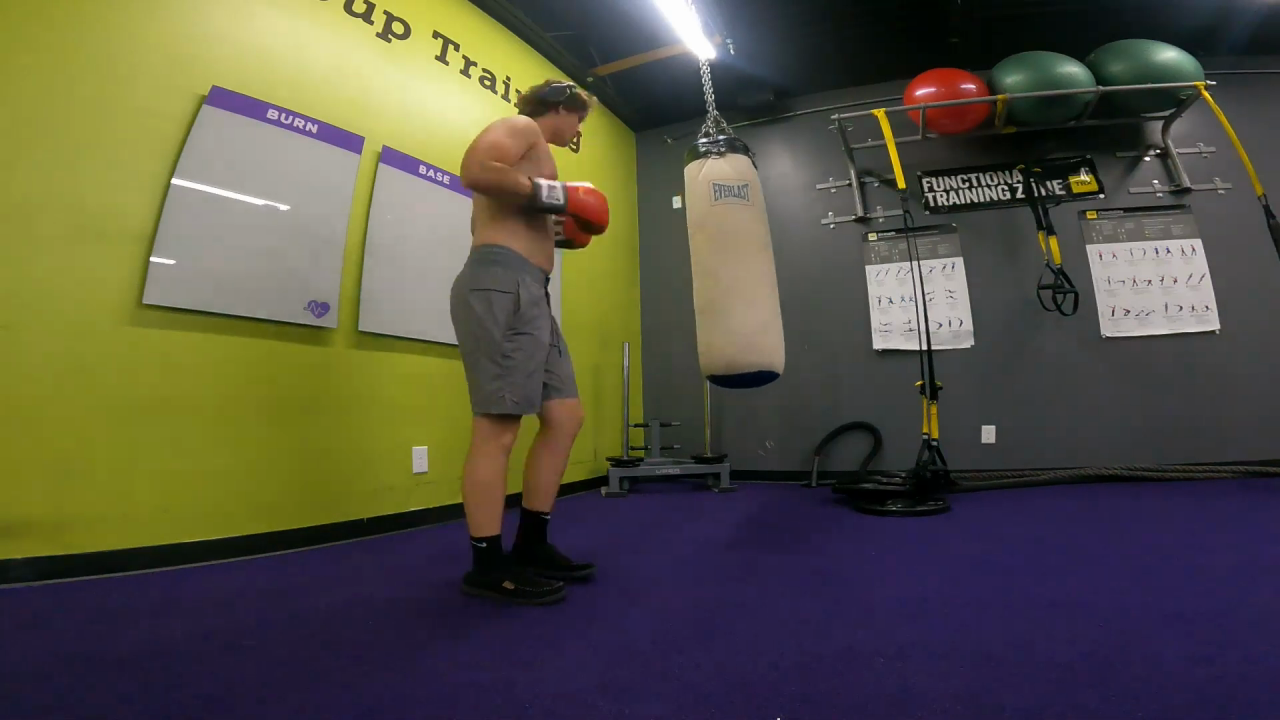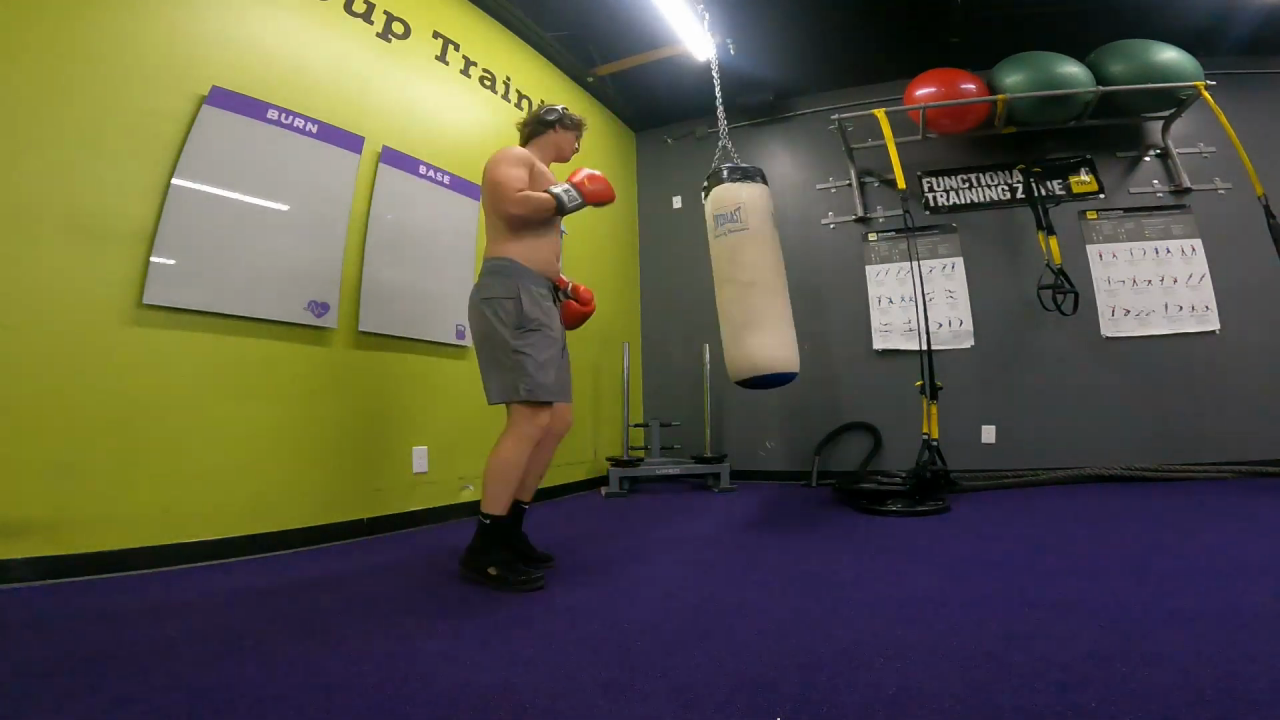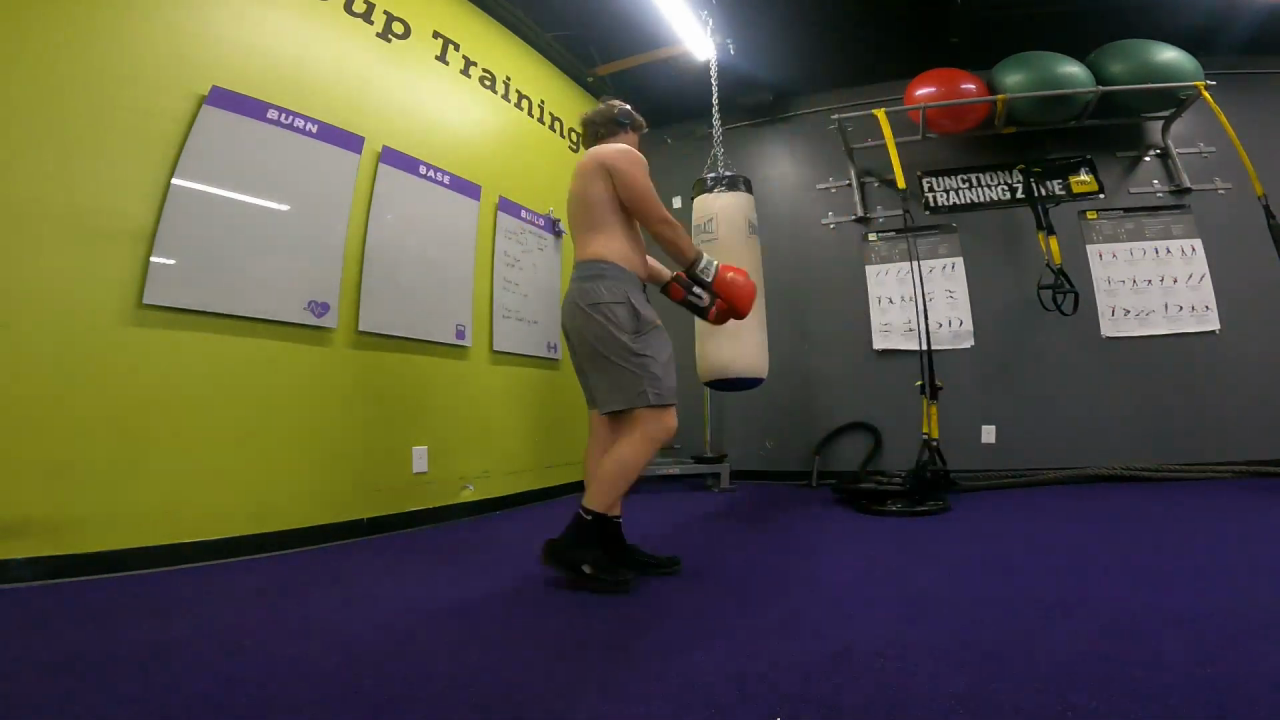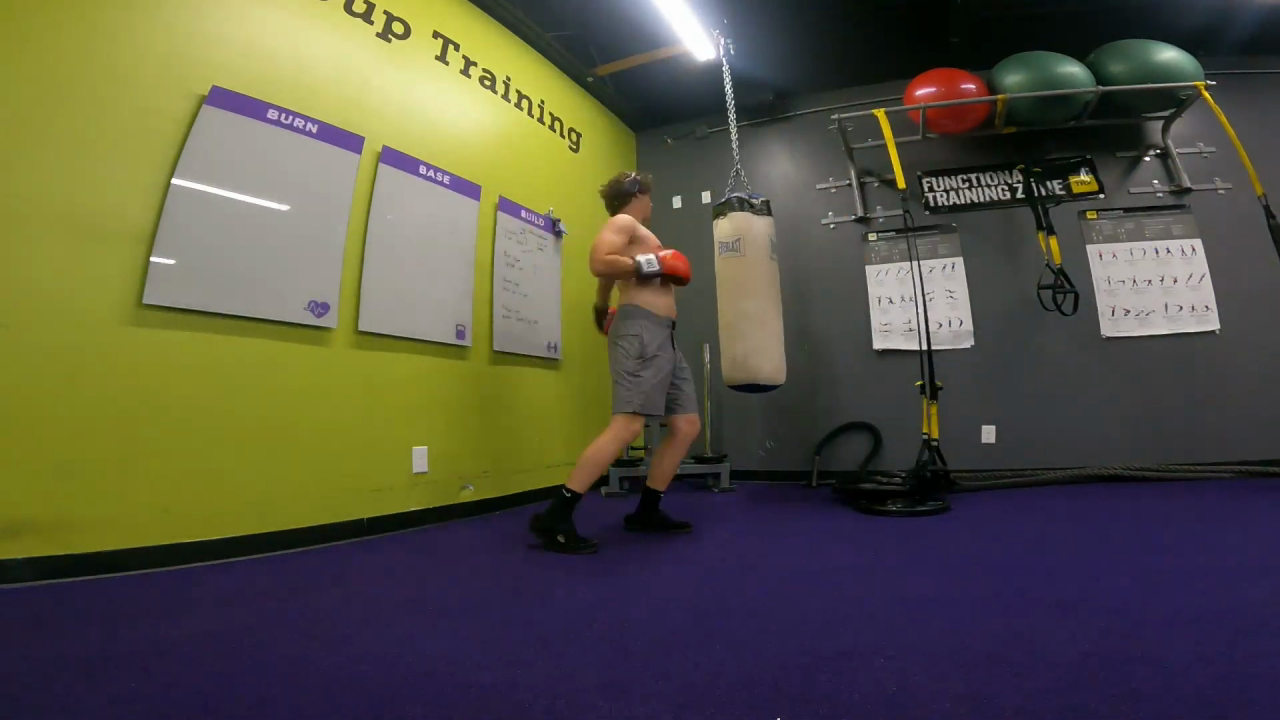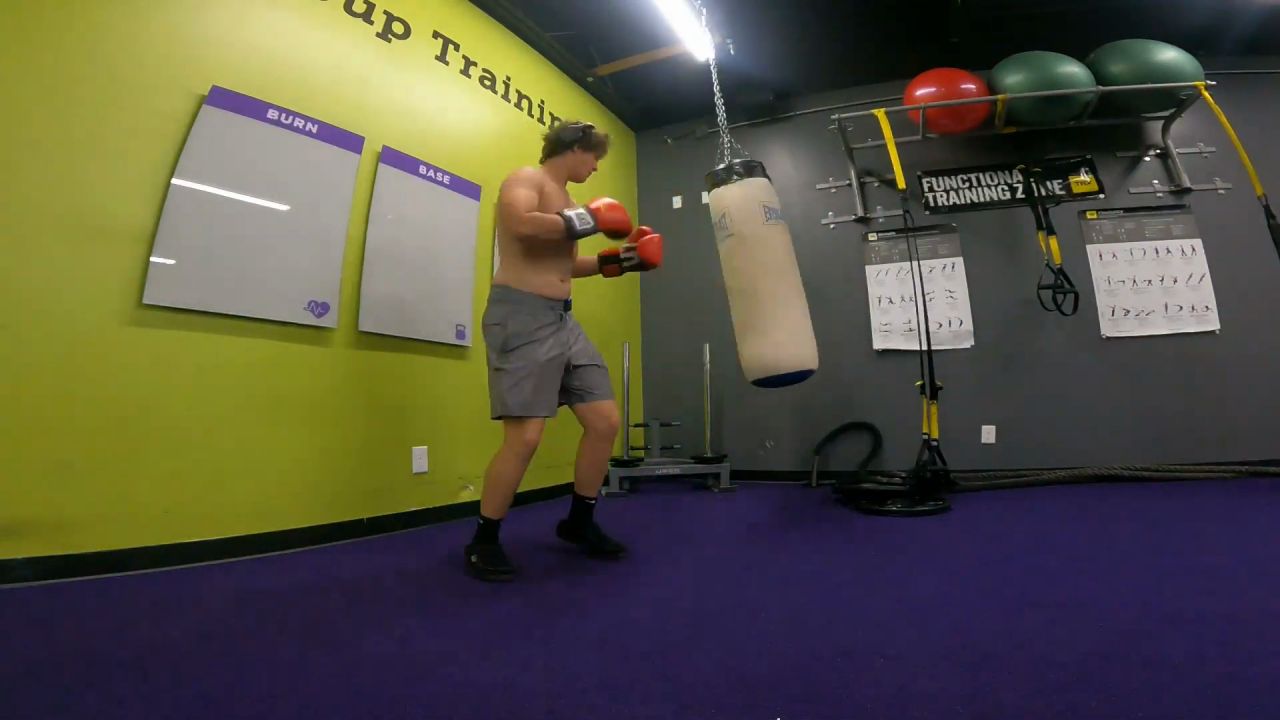
dt=0.7s
person 1, frame 1
left shoulder: (531, 155)
right shoulder: (516, 130)
right elbow: (474, 169)
left wrist: (560, 229)
right wrist: (552, 196)
left hip: (521, 294)
right hip: (502, 289)
left knee: (565, 419)
right knee: (497, 432)
left ankle: (531, 544)
right ankle: (487, 567)
person 1, frame 2
left shoulder: (543, 173)
right shoulder: (513, 157)
right elbow: (513, 208)
left wrist: (562, 291)
right wrist: (571, 195)
left hip: (537, 300)
right hip: (513, 299)
left knee: (554, 421)
right knee: (533, 422)
left ankle: (510, 532)
right ankle: (486, 550)
person 1, frame 3
left shoulder: (591, 171)
right shoulder: (620, 154)
right elbow: (658, 222)
left wrist: (689, 290)
right wrist: (706, 270)
left hip: (595, 299)
right hip: (610, 299)
left knee: (612, 428)
right knee: (656, 424)
left ankle: (609, 545)
right ankle: (578, 541)
person 1, frame 4
left shoulder: (630, 231)
right shoulder: (624, 222)
left elbow: (605, 300)
right elbow: (601, 262)
right wrist: (657, 265)
left hip: (661, 339)
right hip: (642, 334)
left knee: (687, 428)
right knee: (624, 430)
left ankle: (648, 511)
right ankle: (555, 517)
person 1, frame 5
left shoulder: (564, 199)
right shoulder: (528, 178)
right elbow: (522, 226)
left wrist: (618, 259)
right wrist: (584, 221)
left hip: (559, 322)
right hip: (519, 320)
left knee: (606, 422)
right knee: (524, 438)
left ankle: (580, 520)
right ankle: (484, 540)
